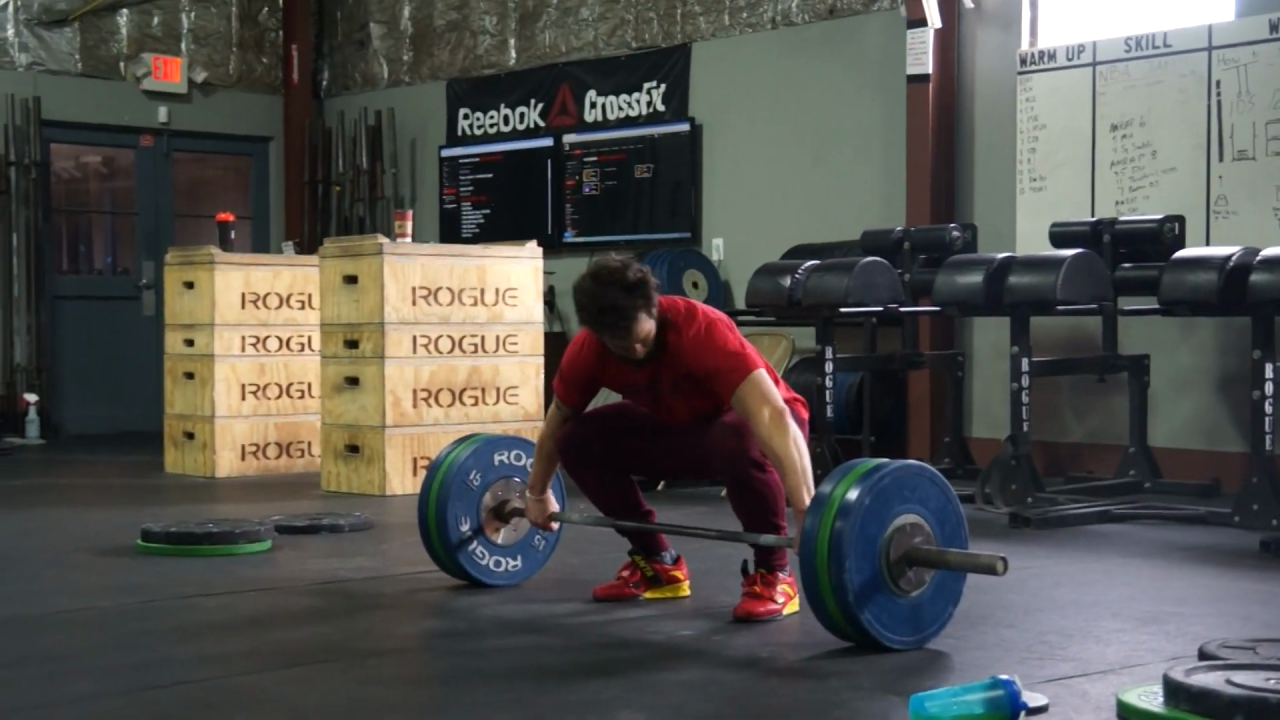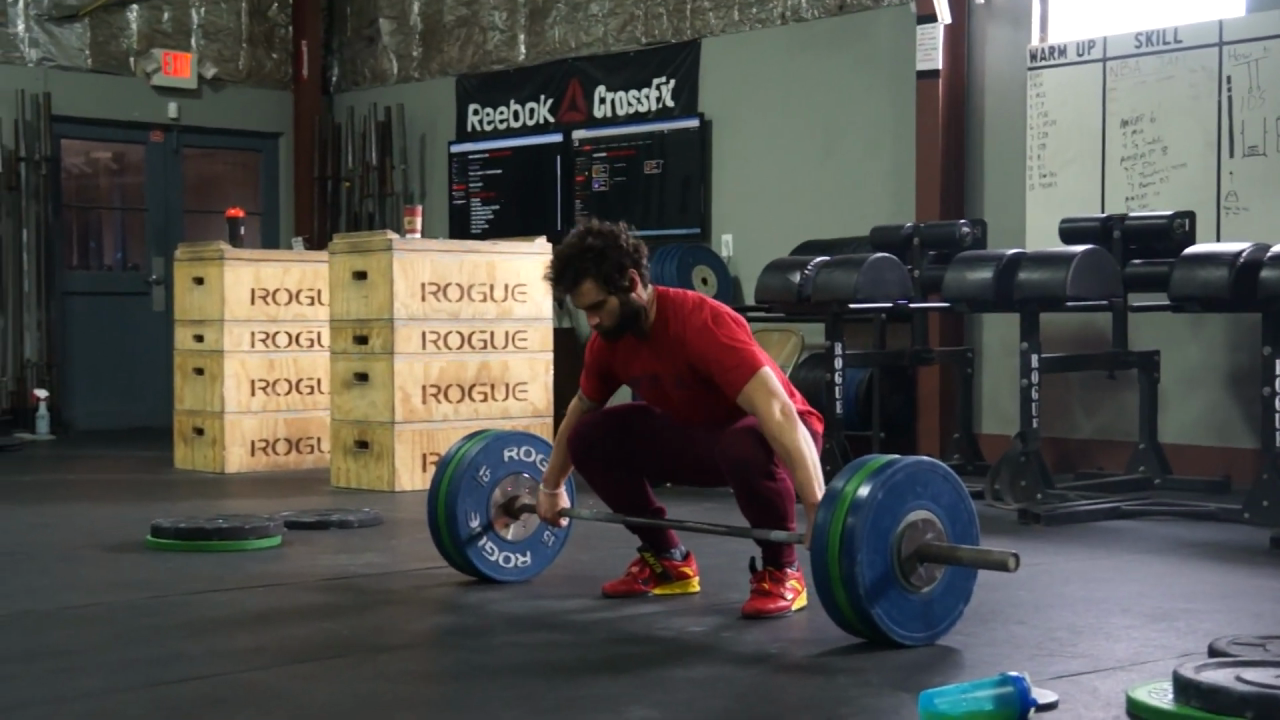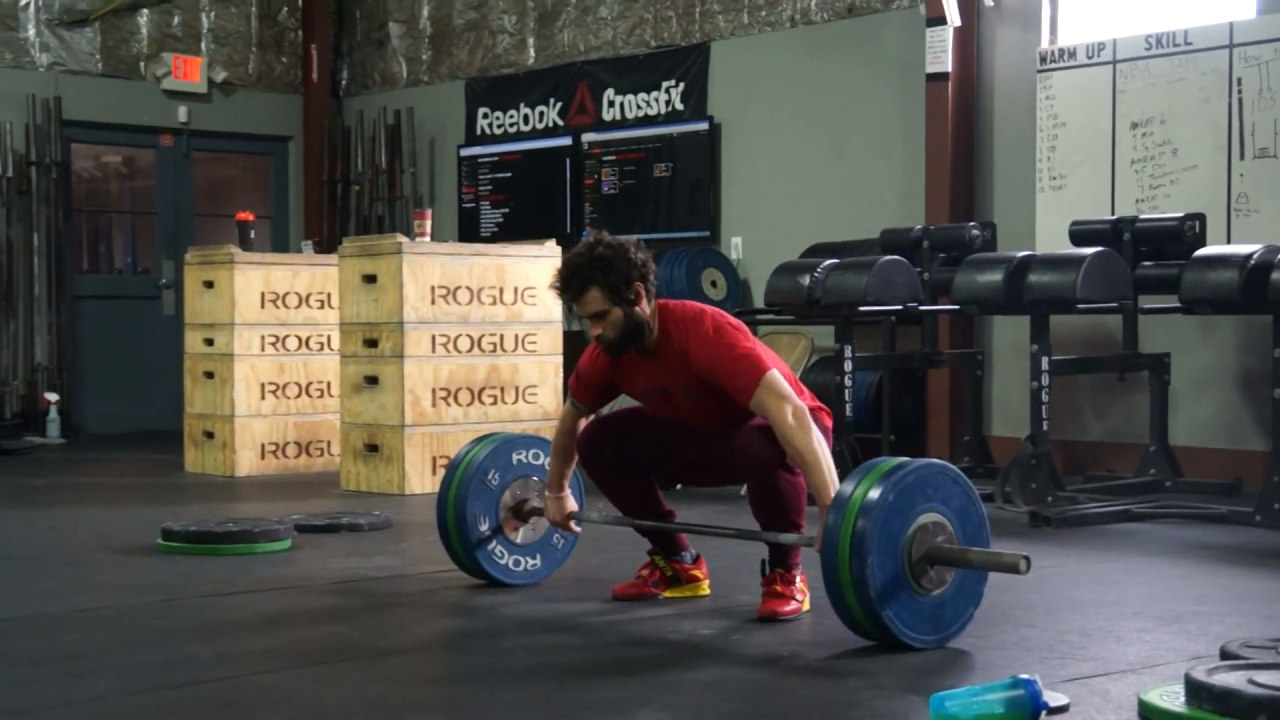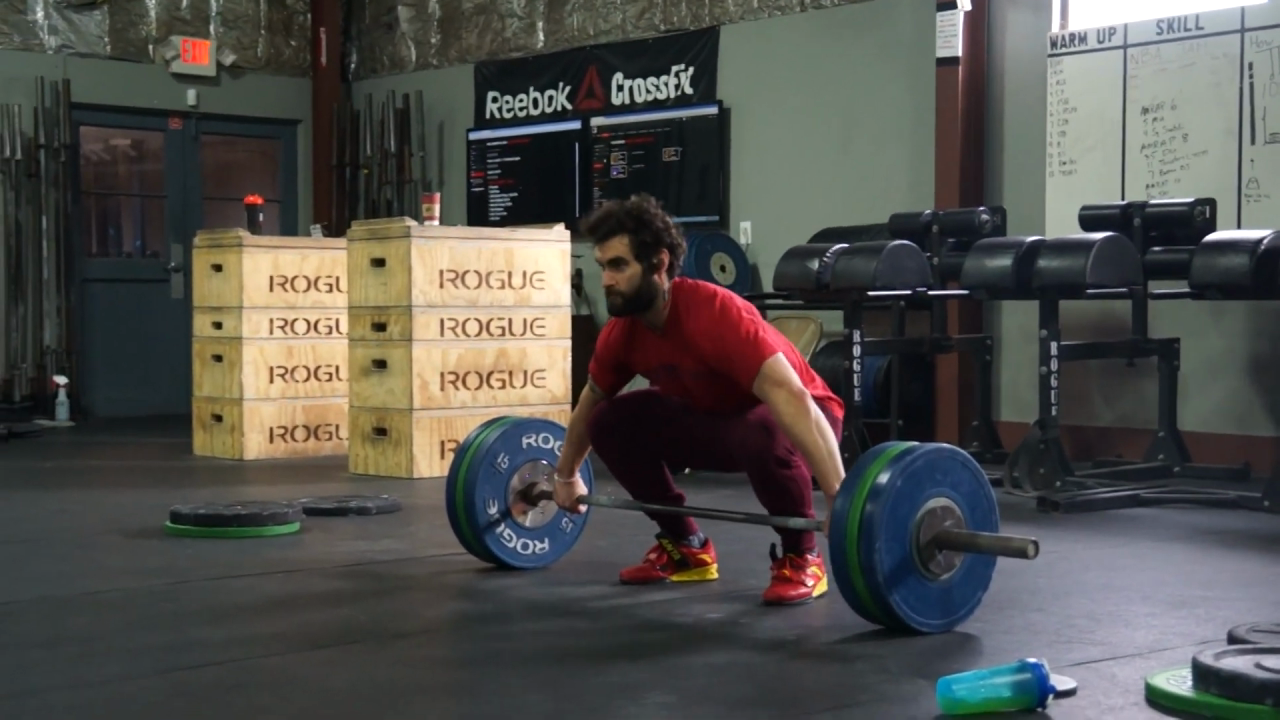
dt=0.4s
person 1, frame 1
left shoulder: (700, 330)
right shoulder: (588, 351)
left elbow: (773, 416)
right elbow: (559, 417)
left wrist: (808, 514)
right wrist: (537, 494)
left hip: (757, 424)
left knee: (738, 444)
right knee: (578, 441)
left ankle: (773, 575)
right ankle: (658, 563)
person 1, frame 2
left shoulder: (702, 324)
right shoulder: (607, 340)
left elbow: (777, 412)
right elbow: (582, 409)
left wrist: (819, 511)
right wrist: (551, 487)
left hip: (771, 437)
right hip: (696, 435)
left knee: (746, 449)
right knee: (589, 438)
left ankle: (781, 571)
right ankle: (667, 559)
person 1, frame 3
left shoulder: (706, 335)
right shoulder: (604, 357)
left elbow: (791, 415)
right elbow: (572, 416)
right wrist: (555, 492)
left hip: (785, 428)
right hip: (704, 434)
left knee: (766, 448)
right knee: (598, 442)
left ankle: (786, 573)
right ankle: (677, 562)
person 1, frame 4
left shoulder: (714, 316)
right shoulder: (621, 333)
left elbow: (790, 399)
right elbow: (591, 401)
left wrist: (839, 498)
right wrist: (566, 476)
left hip: (795, 419)
right hip: (716, 417)
left knee: (761, 438)
right knee: (609, 422)
left ankle: (801, 558)
right ankle: (685, 546)
